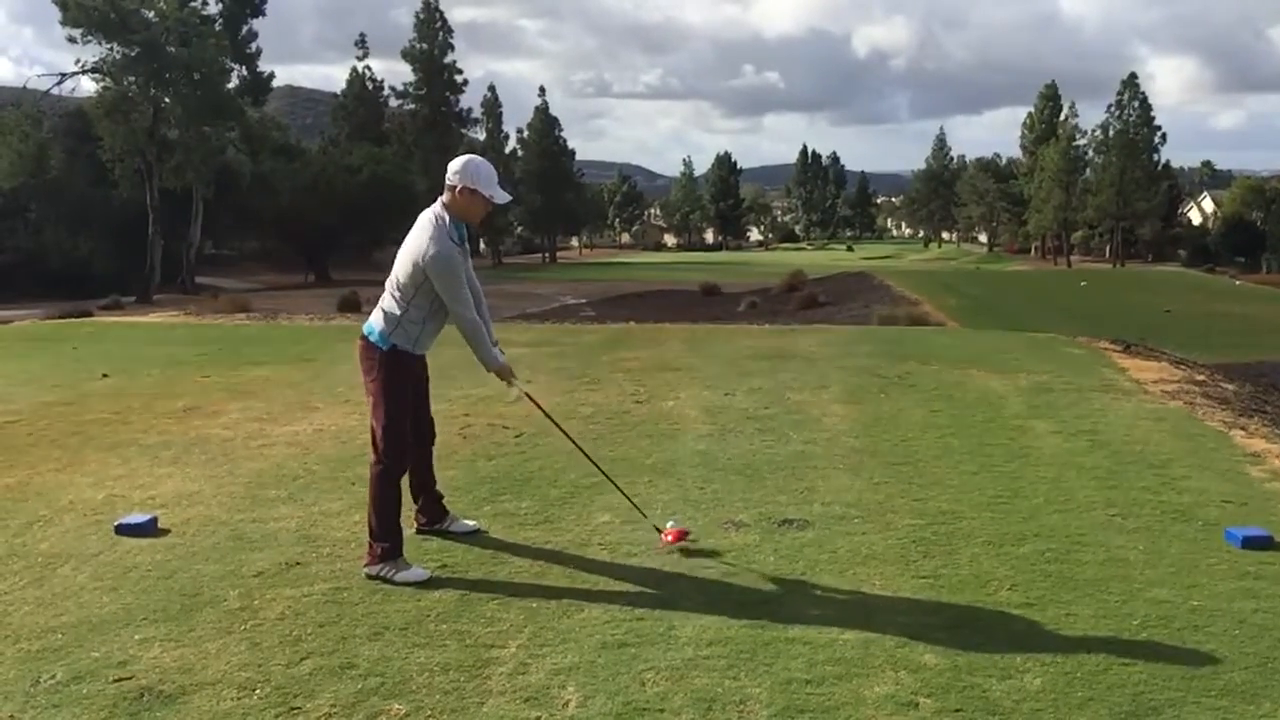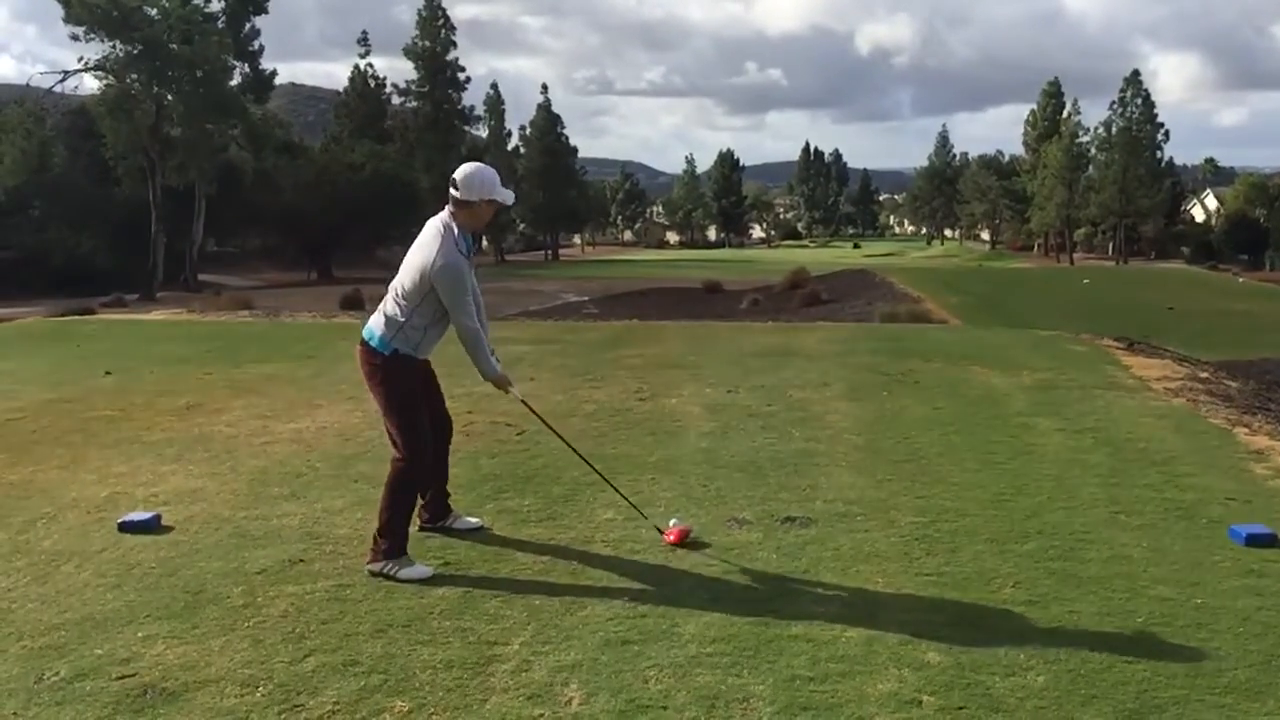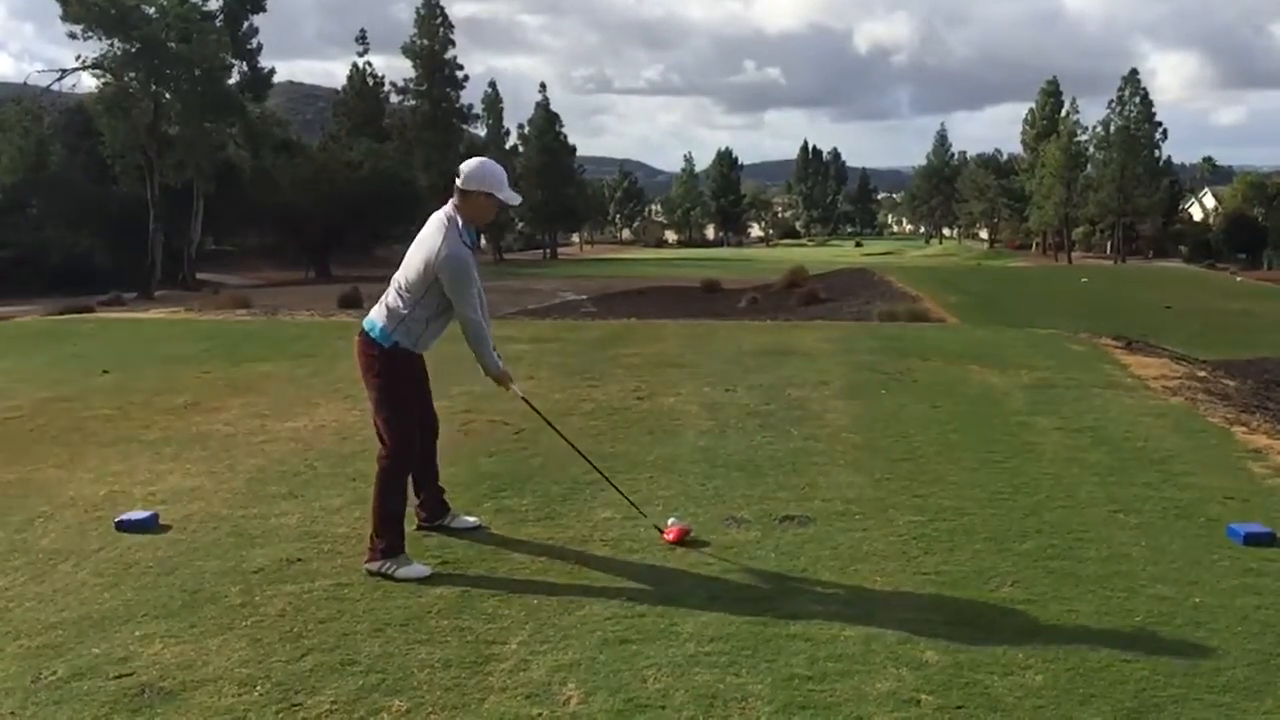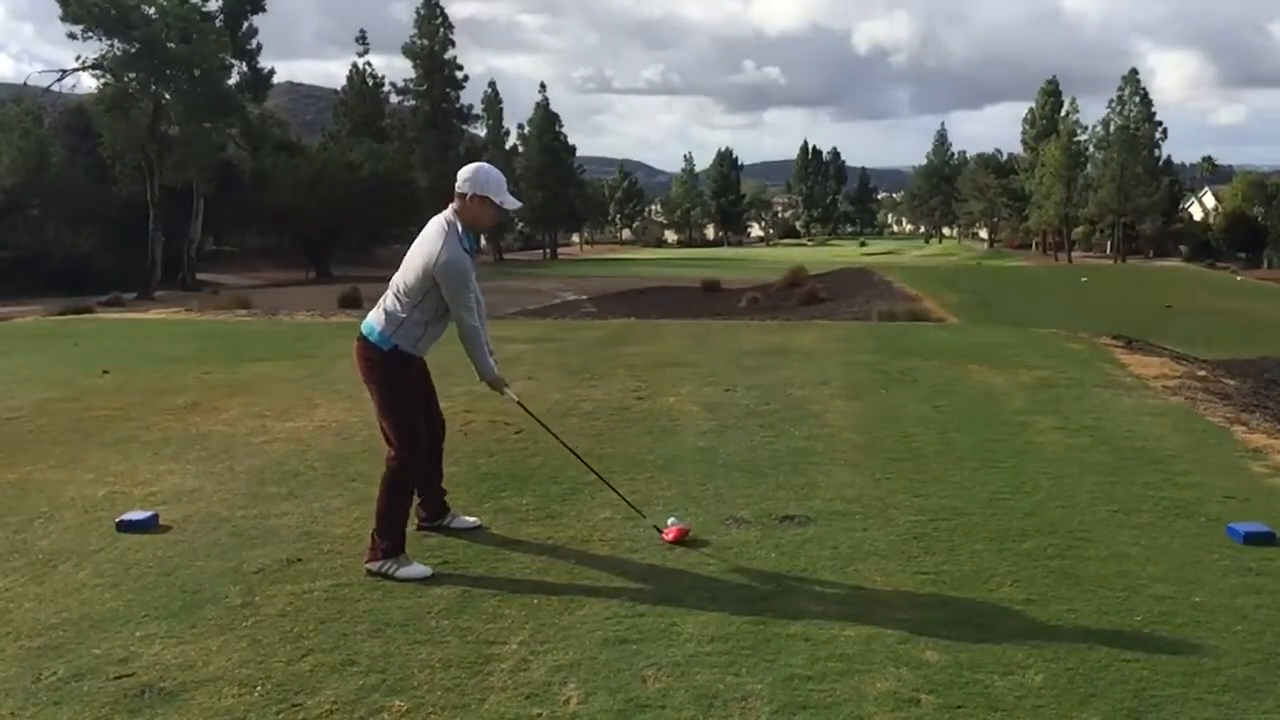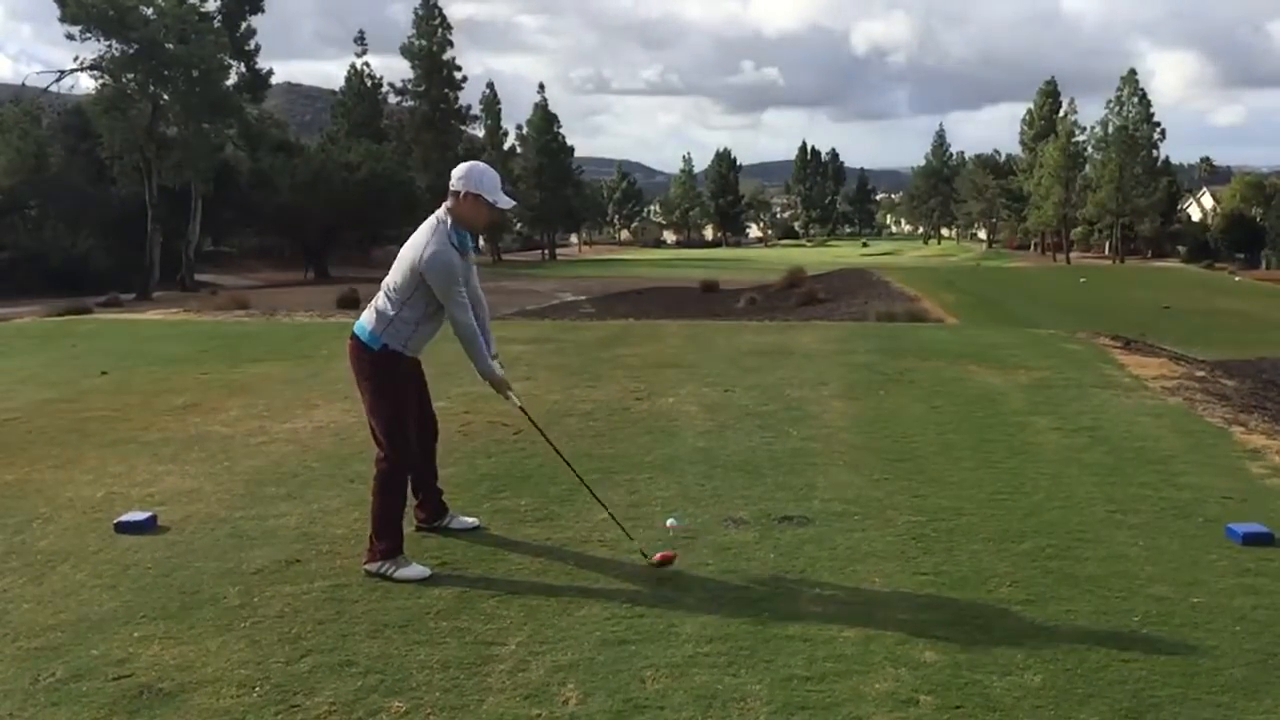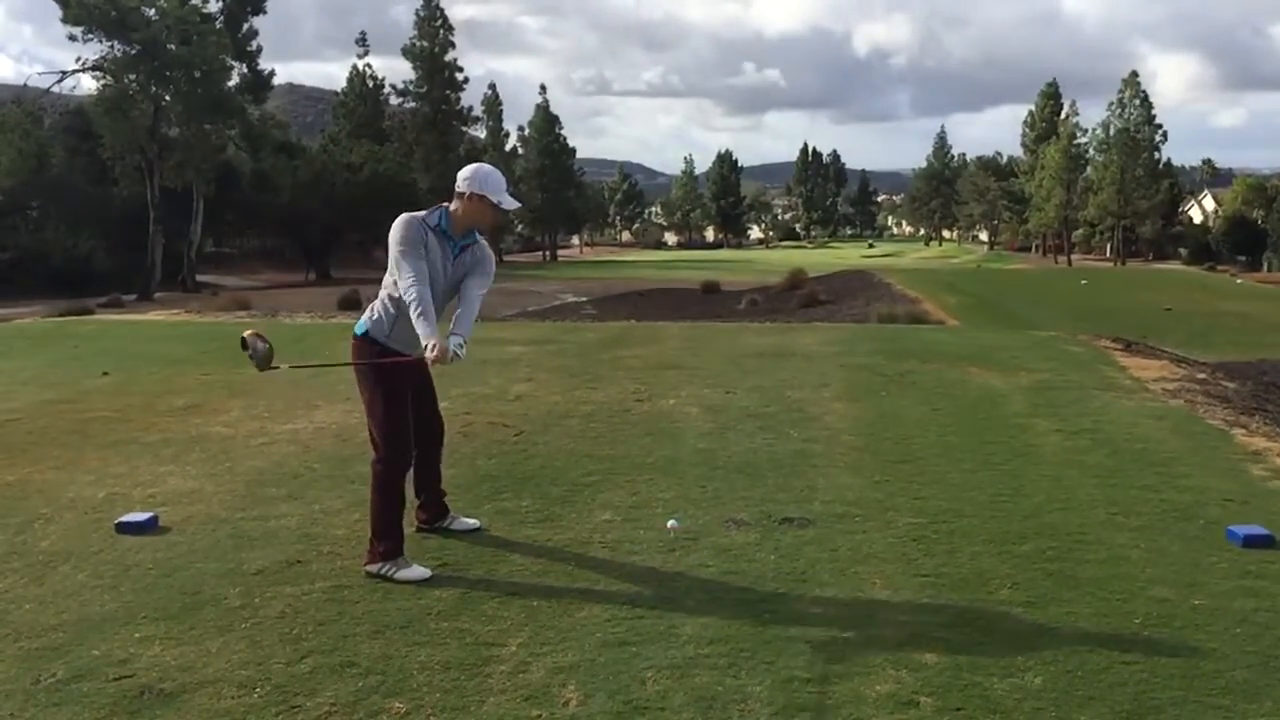
dt=0.4s
person 1, frame 1
left shoulder: (448, 225)
right shoulder: (438, 247)
left elbow: (472, 291)
right elbow: (463, 314)
left wrist: (494, 347)
right wrist: (493, 362)
left hip: (407, 350)
right hip: (388, 351)
left knee: (421, 436)
right knee: (392, 451)
left ankle: (431, 514)
right ankle: (382, 556)
person 1, frame 2
left shoulder: (447, 228)
right shoulder: (447, 258)
left elbow: (474, 300)
right elbow: (466, 325)
left wrist: (490, 355)
right wrist: (490, 371)
left hip: (406, 351)
right hip: (388, 355)
left knee: (439, 430)
right knee: (413, 449)
left ankle: (435, 511)
right ankle: (386, 552)
person 1, frame 3
left shoulder: (451, 222)
right shoulder: (452, 250)
left elbow: (476, 298)
right elbow: (469, 317)
left wrist: (491, 353)
right wrist: (493, 367)
left hip: (402, 346)
right hip: (386, 349)
left knee: (425, 430)
right knee: (399, 447)
left ankle: (433, 510)
right ankle: (384, 552)
person 1, frame 4
left shoulder: (451, 226)
right shoulder: (451, 255)
left elbow: (474, 301)
right elbow: (466, 321)
left wrist: (488, 356)
right wrist: (487, 371)
left hip: (402, 348)
right hip: (385, 353)
left knee: (431, 430)
right knee: (407, 449)
left ankle: (433, 510)
right ankle: (384, 551)
person 1, frame 5
left shoulder: (460, 239)
right shoulder: (438, 251)
left elbow: (476, 301)
right elbow: (461, 318)
left wrist: (492, 357)
right wrist: (488, 370)
left hip: (402, 350)
right hip: (377, 351)
left knee: (424, 432)
right knee: (398, 450)
left ankle: (431, 511)
right ankle: (382, 554)
person 1, frame 6
left shoulder: (481, 255)
right shoulder: (410, 227)
left elbow: (470, 301)
right elbow: (414, 288)
left wrist: (455, 343)
right wrist: (432, 337)
left hip: (413, 352)
right hip: (377, 346)
left knee: (431, 433)
right knee: (394, 450)
left ankle: (432, 513)
right ankle: (383, 554)
